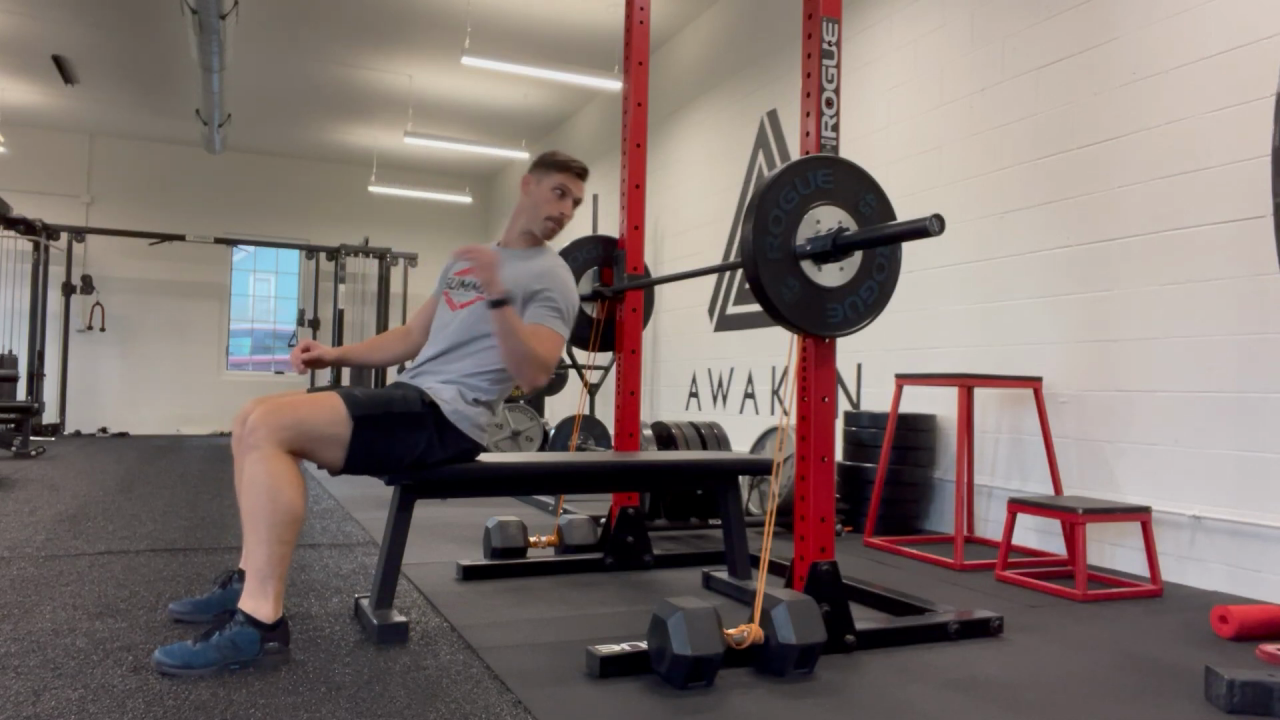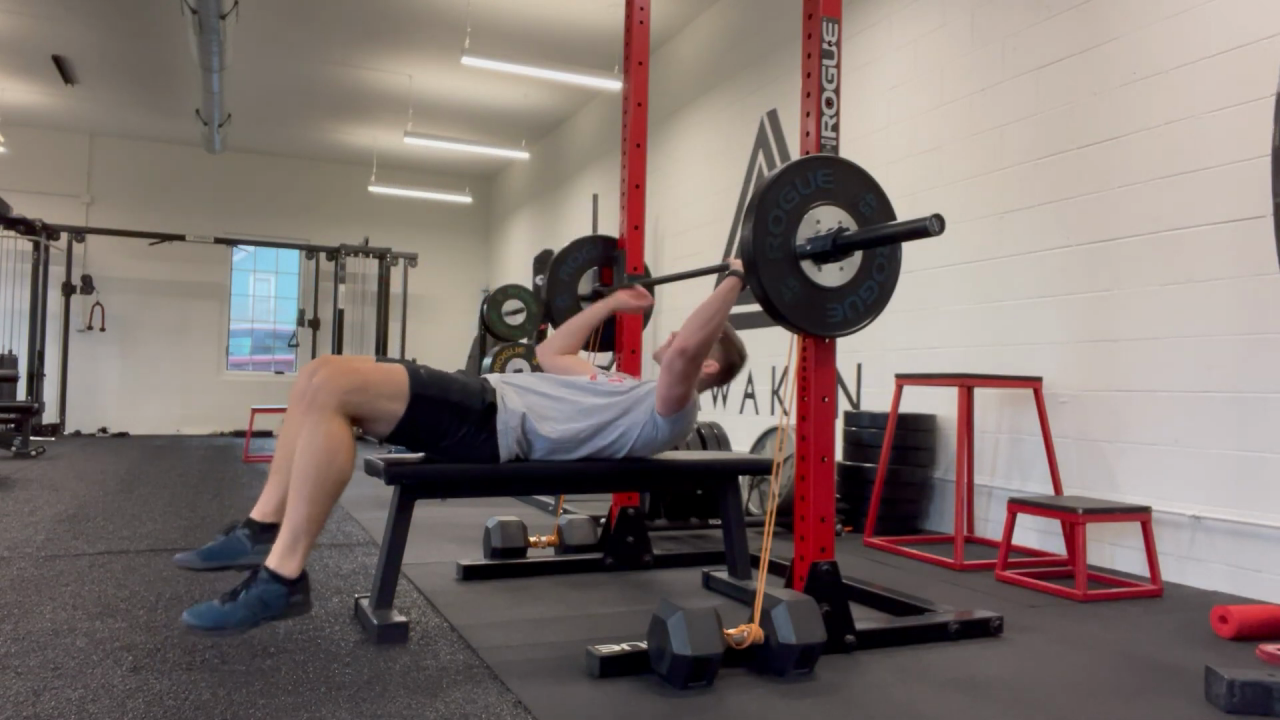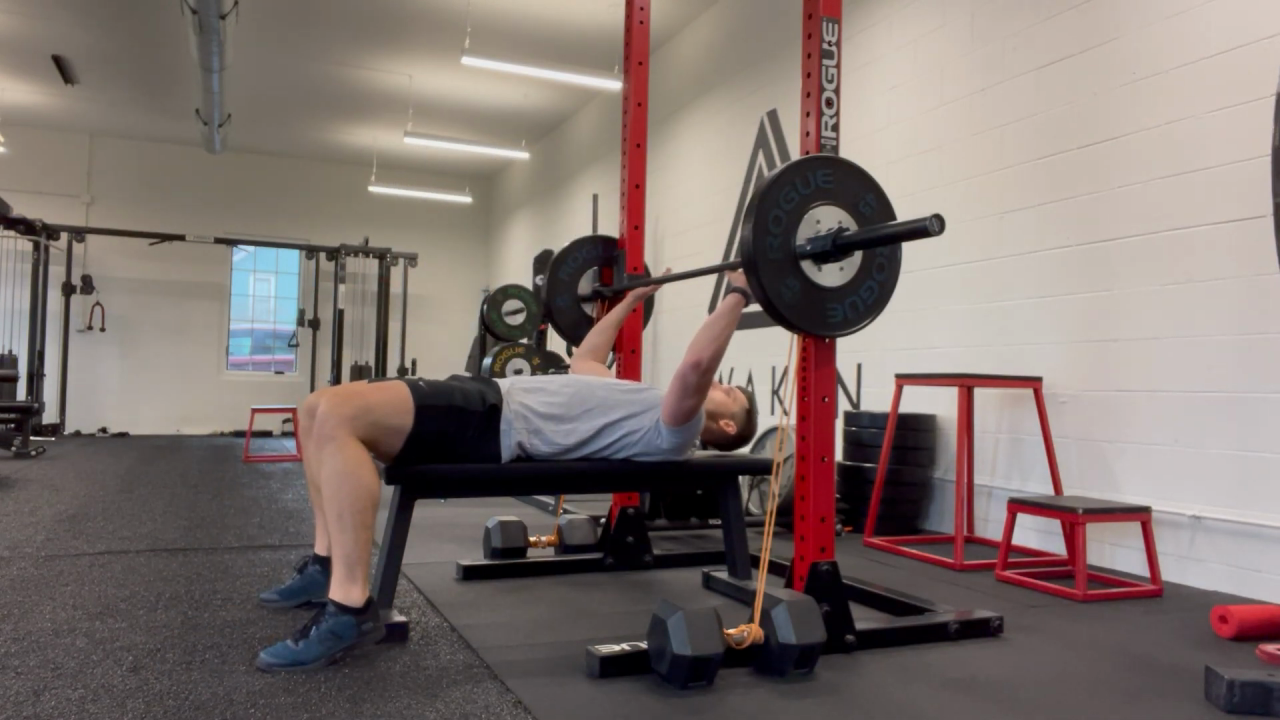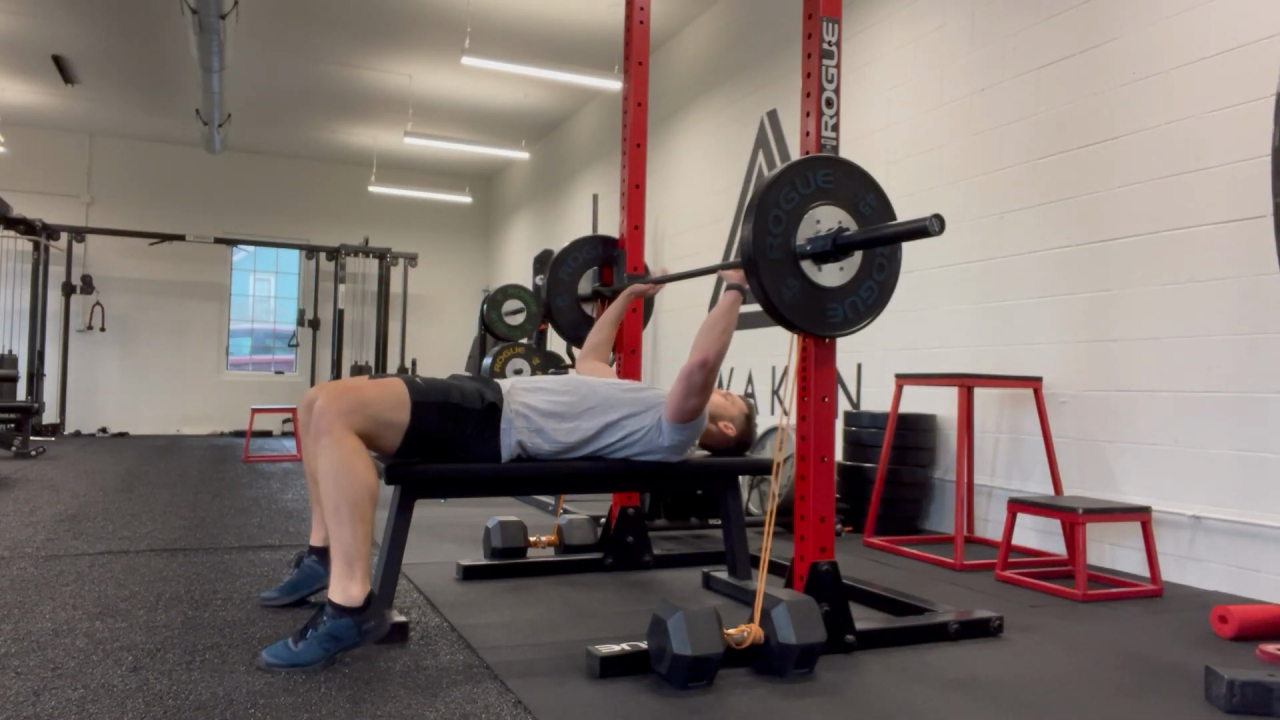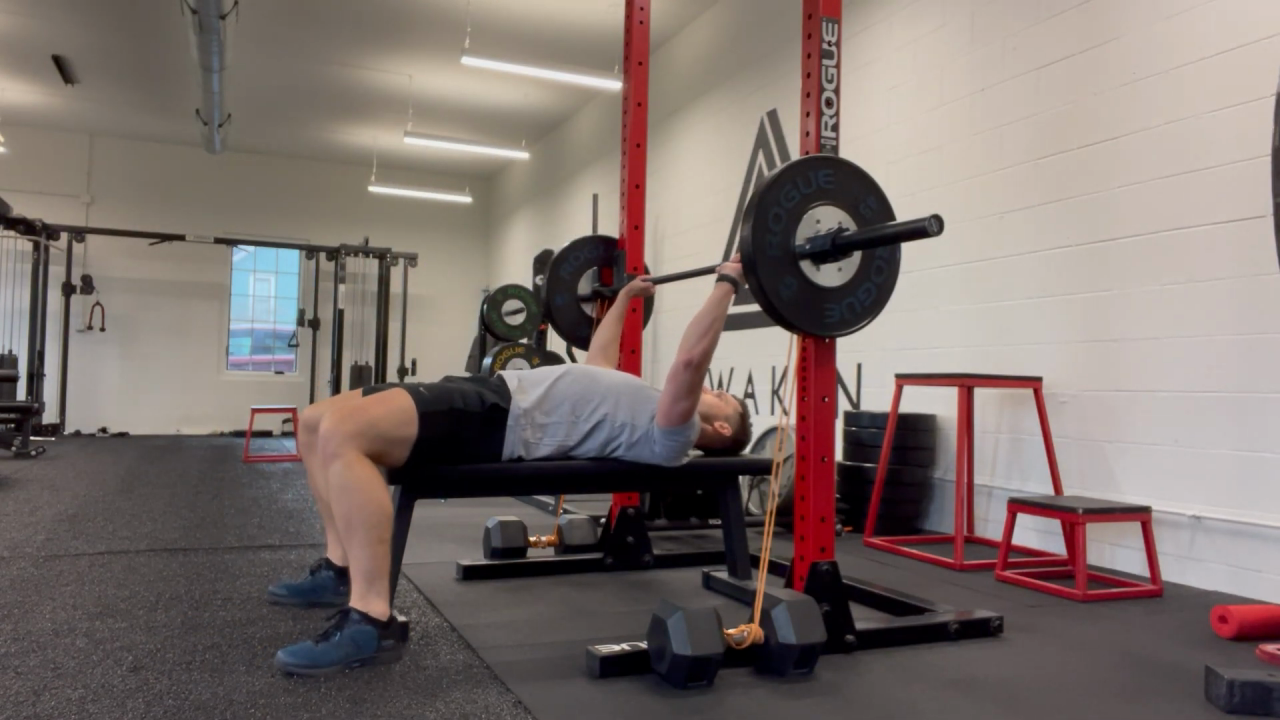
dt=1s
person 1, frame 1
left shoulder: (550, 279)
right shoulder: (469, 260)
left elbow: (533, 373)
left wrist: (499, 298)
right wrist: (337, 353)
left hip: (443, 420)
right hip: (413, 399)
left knee: (264, 424)
right knee: (256, 423)
left ankle: (260, 622)
right ankle: (251, 580)
person 1, frame 2
left shoulder: (669, 413)
right shoulder: (624, 385)
left elbow: (686, 348)
right elbow: (551, 353)
left wrist: (734, 279)
right wrist: (609, 305)
left hip: (493, 427)
right hip: (485, 397)
left knee: (331, 388)
right knee: (319, 376)
left ankle: (282, 579)
right ankle: (263, 528)
person 1, frame 3
left shoulder: (675, 431)
right shoulder: (640, 405)
left elbow: (694, 365)
right elbow: (584, 359)
left wrist: (738, 294)
right wrist: (631, 299)
left hip: (497, 429)
left knee: (338, 417)
right knee: (318, 410)
left ankle: (349, 608)
right ankle: (328, 563)
person 1, frame 4
left shoulder: (676, 432)
right shoulder: (645, 408)
left elbow: (701, 362)
right elbow: (590, 358)
left wrist: (734, 290)
right wrist: (626, 296)
left hip: (496, 427)
left knee: (334, 412)
right knee: (320, 404)
left ankle: (350, 606)
right ankle: (324, 557)
person 1, frame 5
left shoulder: (670, 438)
right shoulder: (643, 407)
left elbow: (689, 359)
right elbow: (598, 361)
left wrist: (727, 283)
right wrist: (624, 296)
left hip: (501, 424)
left knee: (341, 433)
right knee: (317, 421)
left ankle: (370, 621)
right ankle: (341, 568)
